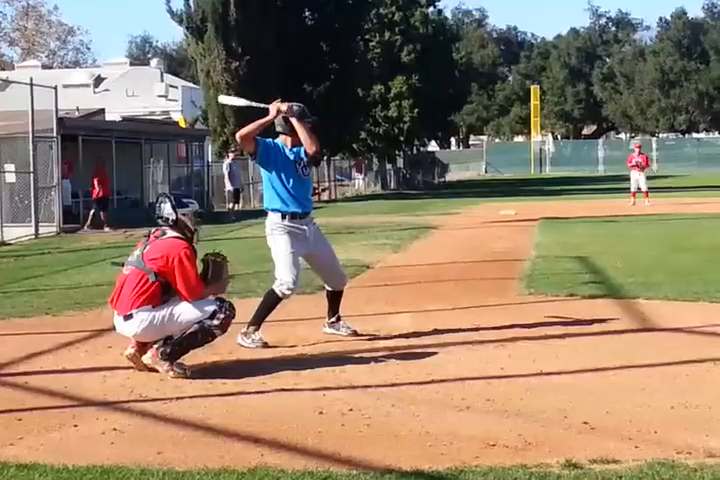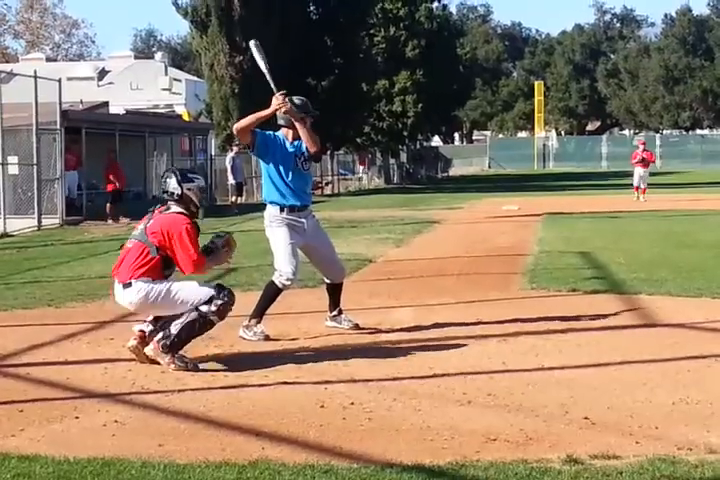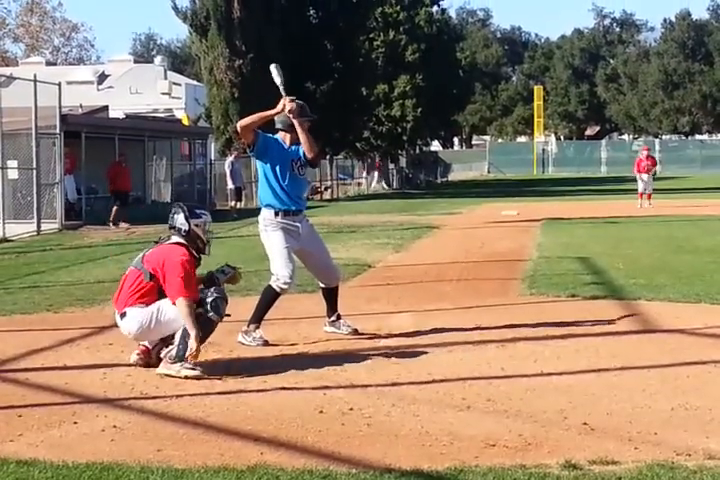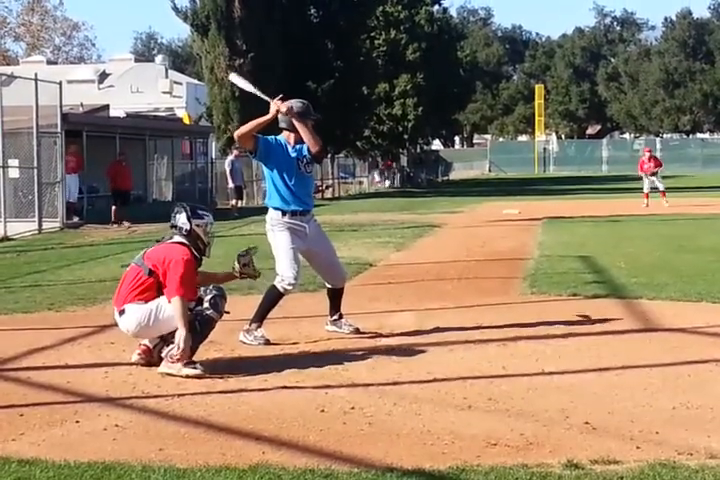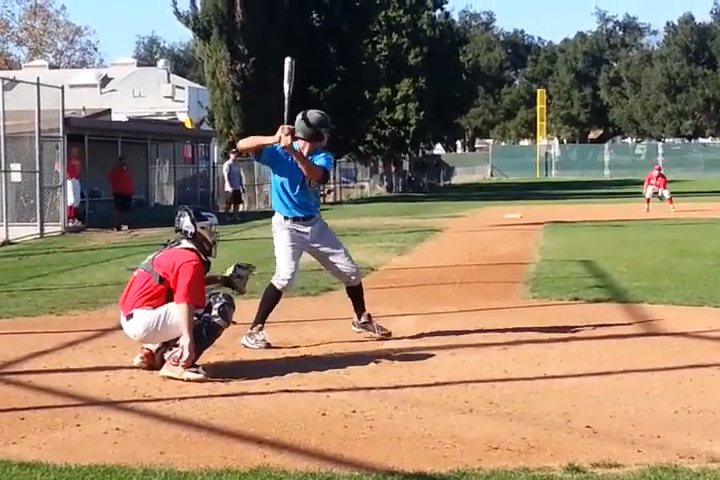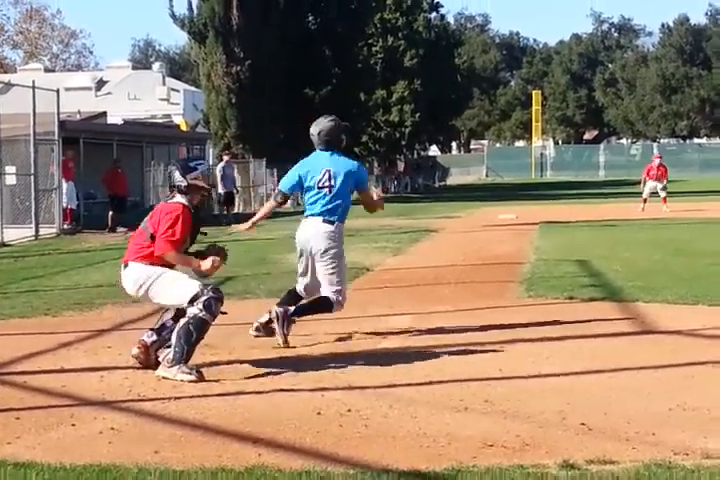
dt=0.7s
person 1, frame 1
left shoulder: (303, 151)
right shoulder: (268, 149)
left elbow: (314, 149)
right elbow: (241, 137)
left wrist: (293, 117)
right wrist: (271, 117)
left hip: (307, 224)
right hip: (281, 225)
left knee: (337, 277)
right knee: (286, 283)
left ankle: (333, 320)
right ankle: (249, 331)
person 1, frame 2
left shoulder: (304, 145)
right shoulder: (268, 141)
left elbow: (315, 149)
right elbow: (238, 129)
left wrist: (293, 117)
right wrist: (271, 110)
left hip: (306, 216)
right hip: (280, 217)
left knee: (335, 268)
right knee: (286, 274)
left ankle: (334, 314)
right ankle: (251, 323)
person 1, frame 3
left shoulder: (300, 150)
right shoulder: (266, 144)
left elbow: (313, 156)
right elbow: (242, 127)
left wrist: (295, 119)
right wrist: (277, 111)
left hip: (300, 220)
right hip: (274, 221)
left knee: (329, 272)
right knee: (283, 277)
left ankle: (333, 319)
right ankle: (250, 329)
person 1, frame 4
left shoulder: (306, 148)
right shoulder: (270, 145)
left elbow: (318, 148)
right elbow: (240, 136)
left wrist: (293, 117)
right wrist: (270, 115)
left hip: (308, 221)
right hip: (282, 222)
left knee: (336, 274)
right knee: (288, 278)
left ankle: (334, 318)
right ankle: (252, 328)
person 1, frame 5
left shoulder: (321, 156)
right shoulder: (277, 150)
left elbow: (316, 175)
right elbow: (241, 146)
left wrist: (296, 154)
right wrist: (274, 140)
left hip: (315, 224)
right hip: (288, 226)
left knee: (350, 271)
right knee: (285, 276)
left ankle: (362, 319)
right ankle: (254, 330)
person 1, frame 6
left shoulder: (304, 166)
right shoulder: (352, 167)
left elbow: (278, 200)
right elbow: (370, 206)
left wrist: (252, 222)
right wrist: (378, 200)
left hip: (305, 230)
right hip: (328, 234)
left knee: (305, 287)
right knee: (333, 299)
left ankle: (266, 323)
right ankle: (287, 315)
person 2, frame 1
left shoulder: (151, 240)
right shoulder: (179, 247)
right elbow: (195, 294)
left wrist: (209, 285)
right wrist: (218, 286)
left hip: (123, 319)
right hip: (141, 320)
left knee: (180, 300)
right knee: (223, 311)
left ankle: (142, 346)
right ankle: (163, 354)
person 2, frame 2
left shoulder: (157, 215)
right shoulder: (181, 222)
right elbow: (196, 266)
left wrist: (209, 251)
right wrist: (219, 257)
left hip: (125, 288)
right hip: (140, 290)
left knee: (182, 290)
right knee: (222, 297)
left ankle: (144, 335)
right ankle: (164, 347)
person 2, frame 3
left shoulder: (167, 247)
right shoulder: (179, 256)
right elbow: (182, 299)
left wrist: (207, 280)
right wrist: (194, 334)
left hip: (129, 315)
right hip: (138, 319)
right knee: (215, 298)
left ankle: (149, 350)
right ankle: (174, 361)
person 2, frame 4
left shoulder: (169, 247)
right shoulder: (181, 255)
left elbow: (197, 278)
right elbow: (178, 297)
left wrist: (235, 273)
right wrist: (184, 333)
left hip: (128, 314)
right hip: (137, 317)
right knee: (214, 297)
left ankle: (151, 349)
right ankle: (175, 360)
person 2, frame 5
left shoulder: (174, 251)
right shoulder: (190, 259)
right elbow: (183, 302)
left wrist: (221, 280)
right wrist: (188, 340)
left hip: (132, 318)
right hip: (144, 322)
right knee: (222, 304)
left ankle: (154, 352)
right ankle: (177, 363)
person 2, frame 6
left shoulder: (176, 206)
right shoulder: (178, 210)
right elbow: (166, 250)
left wrist: (197, 261)
right wrist: (199, 265)
left hip: (144, 271)
right hip: (143, 272)
left knee: (191, 303)
right knee: (209, 298)
left ankle: (150, 347)
right ankle: (173, 365)
